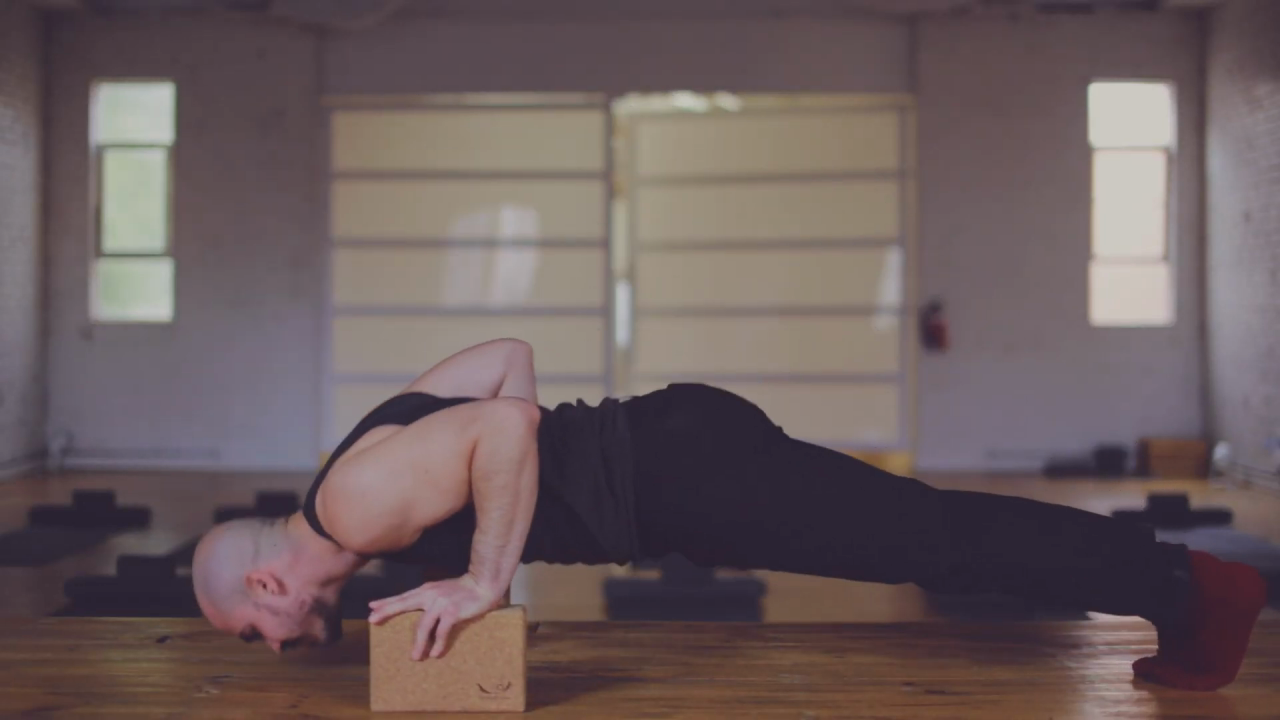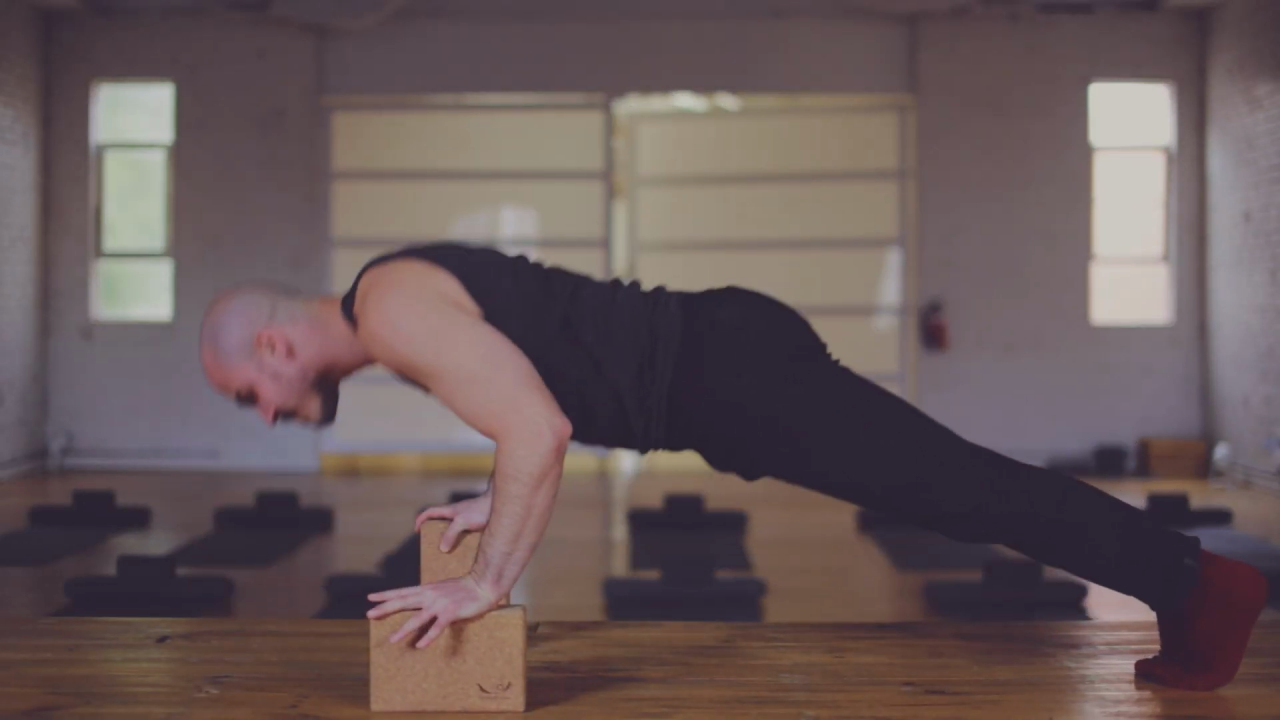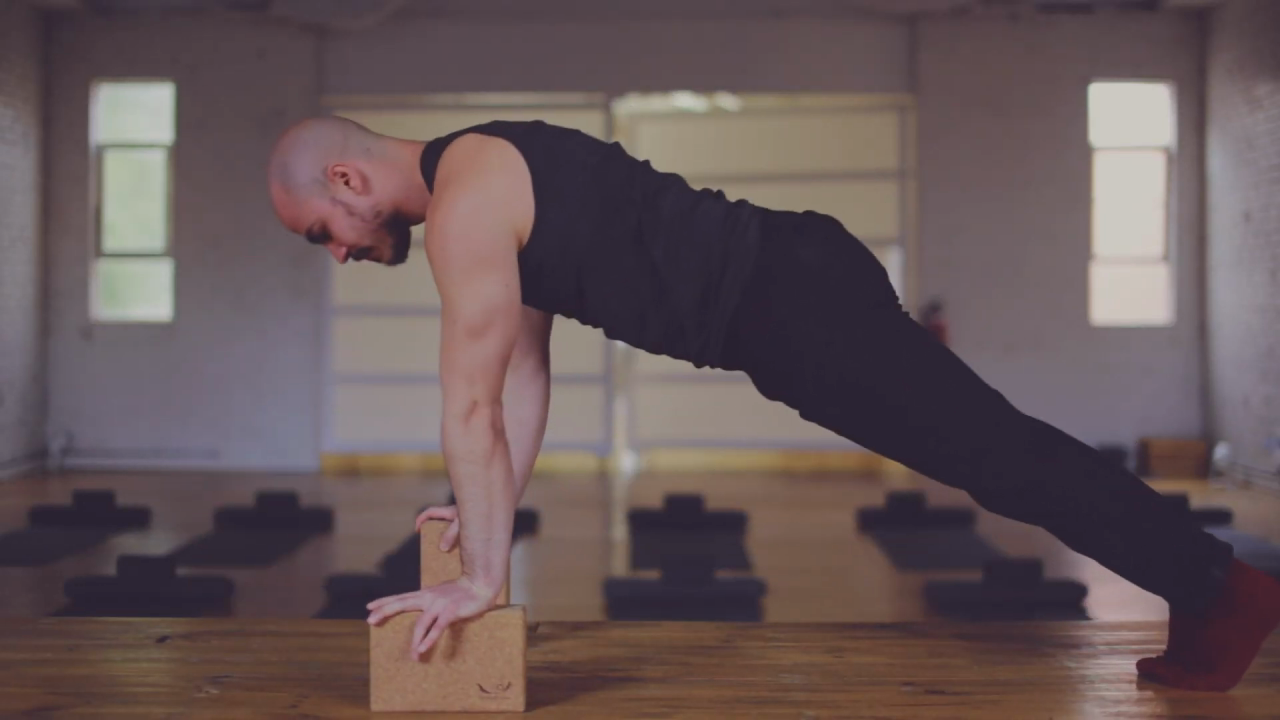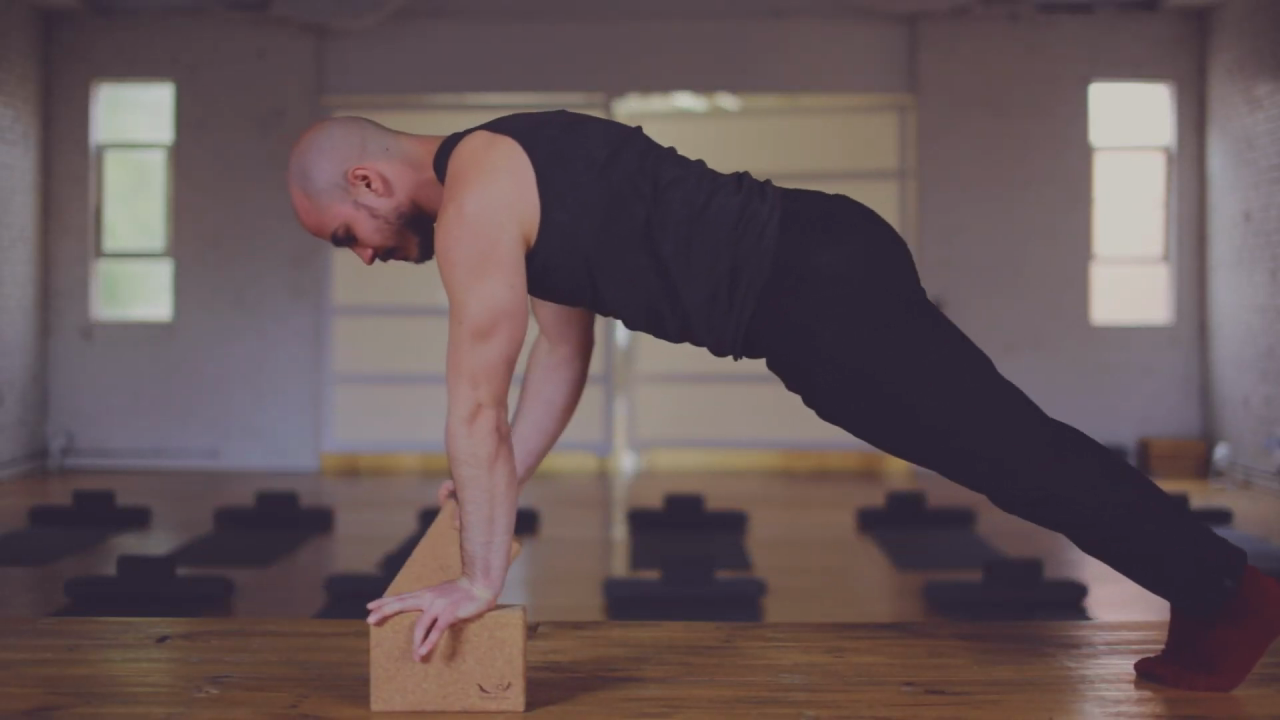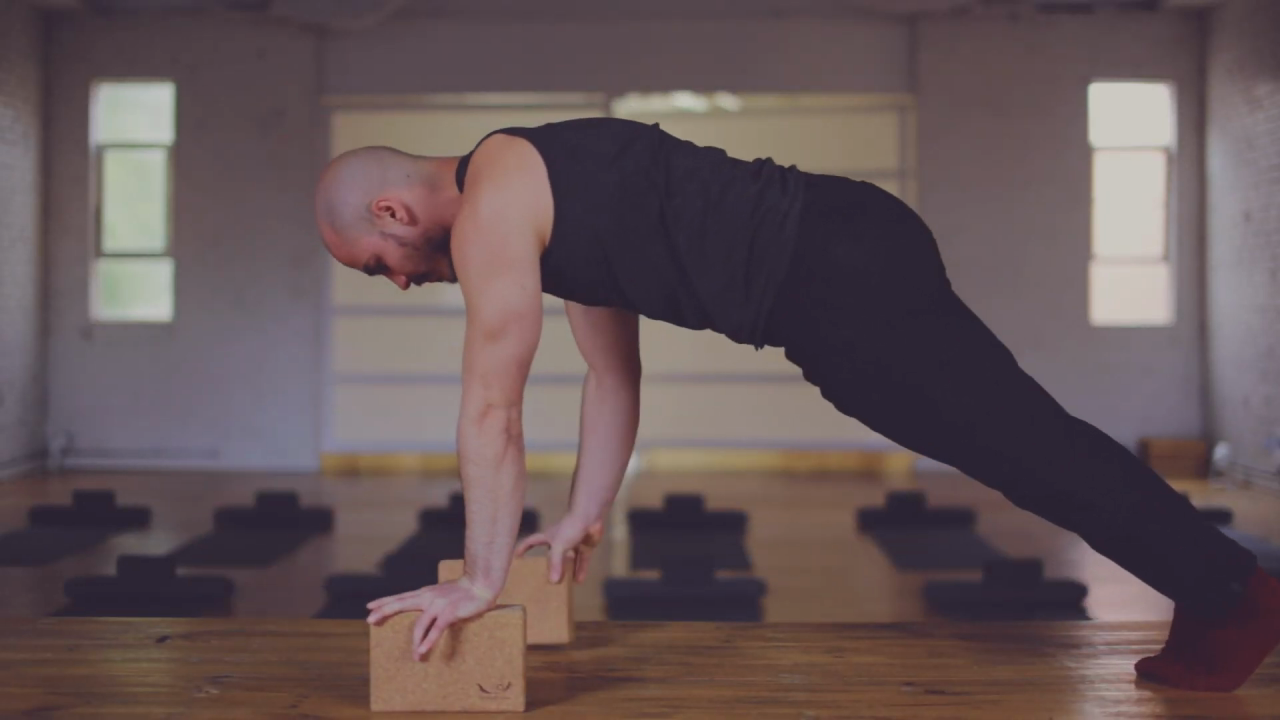
dt=0.4s
person 1, frame 1
left shoulder: (356, 504)
right shoulder: (372, 459)
left elbow: (506, 428)
right elbow: (511, 355)
left wrist: (485, 578)
left hip: (688, 478)
right hip: (681, 442)
left knee: (946, 541)
right knee: (942, 529)
left ankle: (1192, 589)
right ankle: (1178, 584)
person 1, frame 2
left shoulder: (393, 312)
right shoulder: (401, 293)
left elbow: (540, 429)
left wrist: (486, 580)
right wrist: (507, 502)
left hip: (725, 374)
right hip: (716, 355)
left knee: (966, 493)
right knee: (961, 486)
left ankle: (1196, 586)
right ankle: (1183, 583)
person 1, frame 3
left shoulder: (464, 203)
right shoulder: (481, 181)
left elbow: (469, 404)
right elbow: (521, 366)
left wrist: (481, 577)
right wrist: (493, 509)
left hip: (792, 304)
right hip: (787, 281)
left knee: (999, 459)
right knee: (995, 450)
person 1, frame 4
left shoulder: (473, 201)
right shoulder: (506, 171)
left elbow: (475, 403)
right elbow: (564, 347)
left wrist: (481, 577)
right wrist: (496, 488)
left hip: (814, 293)
right hip: (818, 259)
left knee: (1015, 458)
right knee: (1015, 449)
person 1, frame 5
left shoulder: (491, 205)
right shoulder: (541, 194)
left elbow: (490, 407)
right elbow: (614, 372)
left wrist: (481, 577)
right wrist: (583, 519)
left hip: (836, 278)
right hip: (843, 246)
left knee: (1028, 453)
right knee: (1029, 444)
